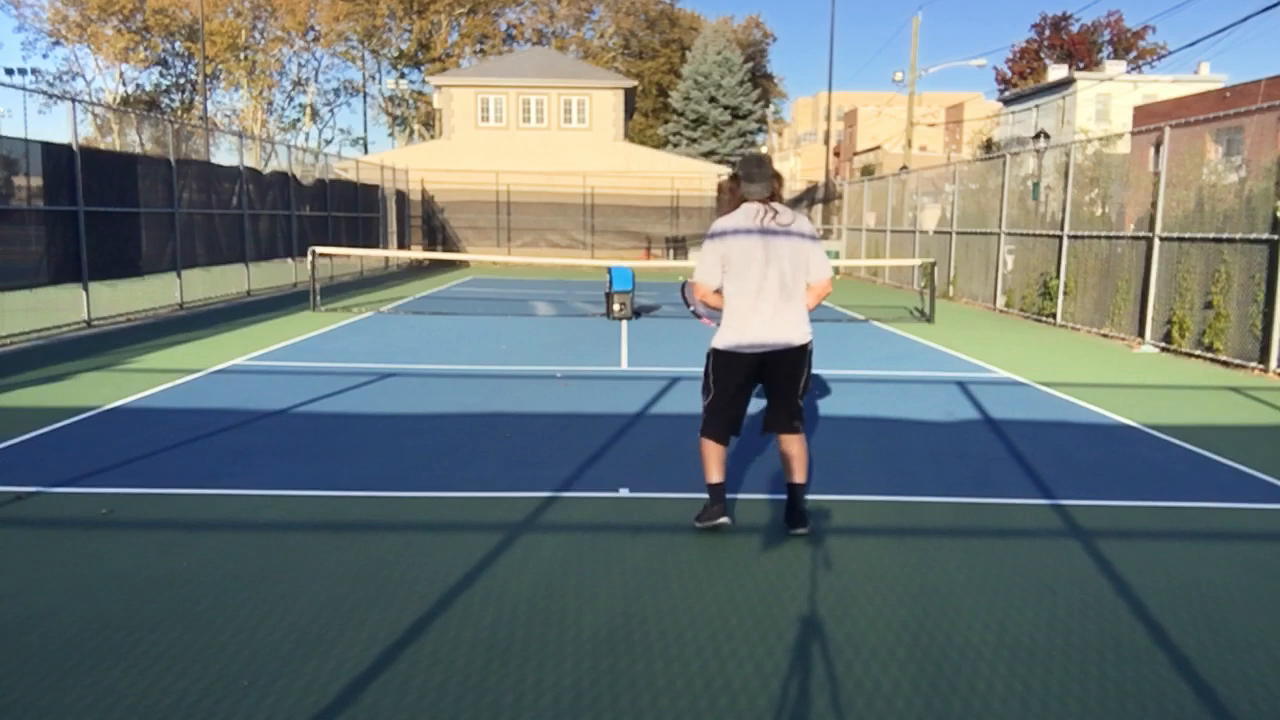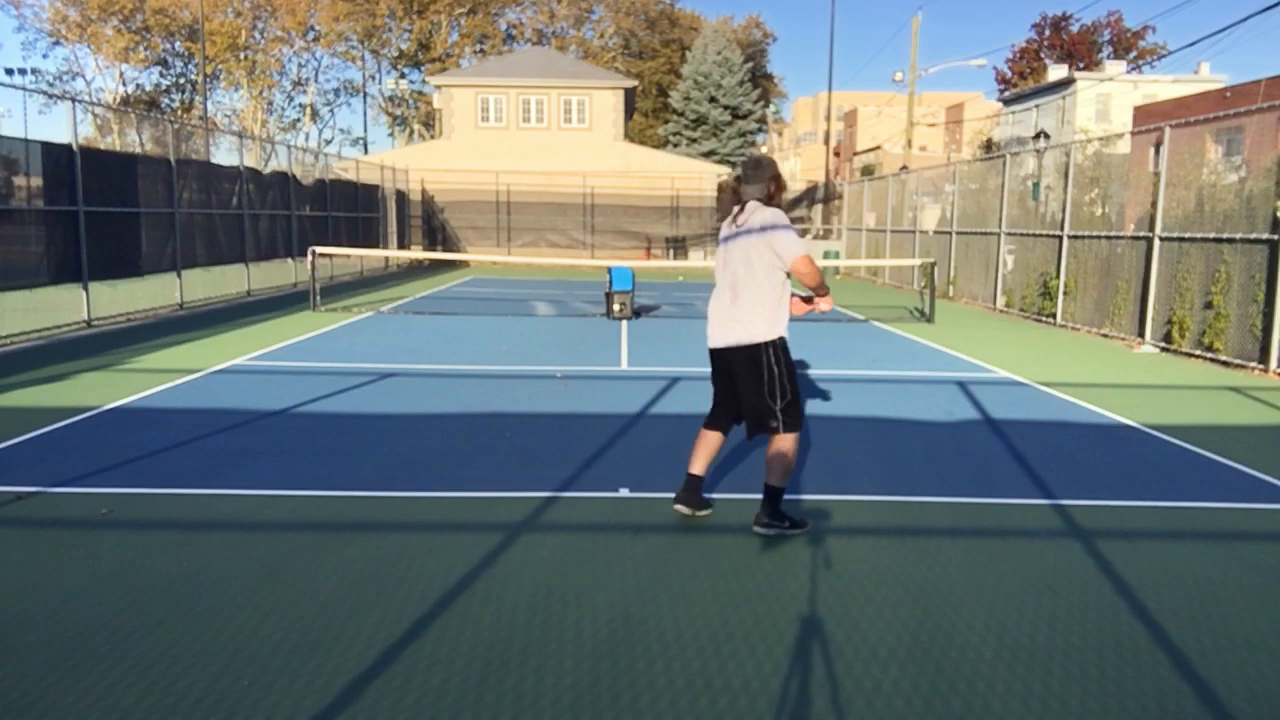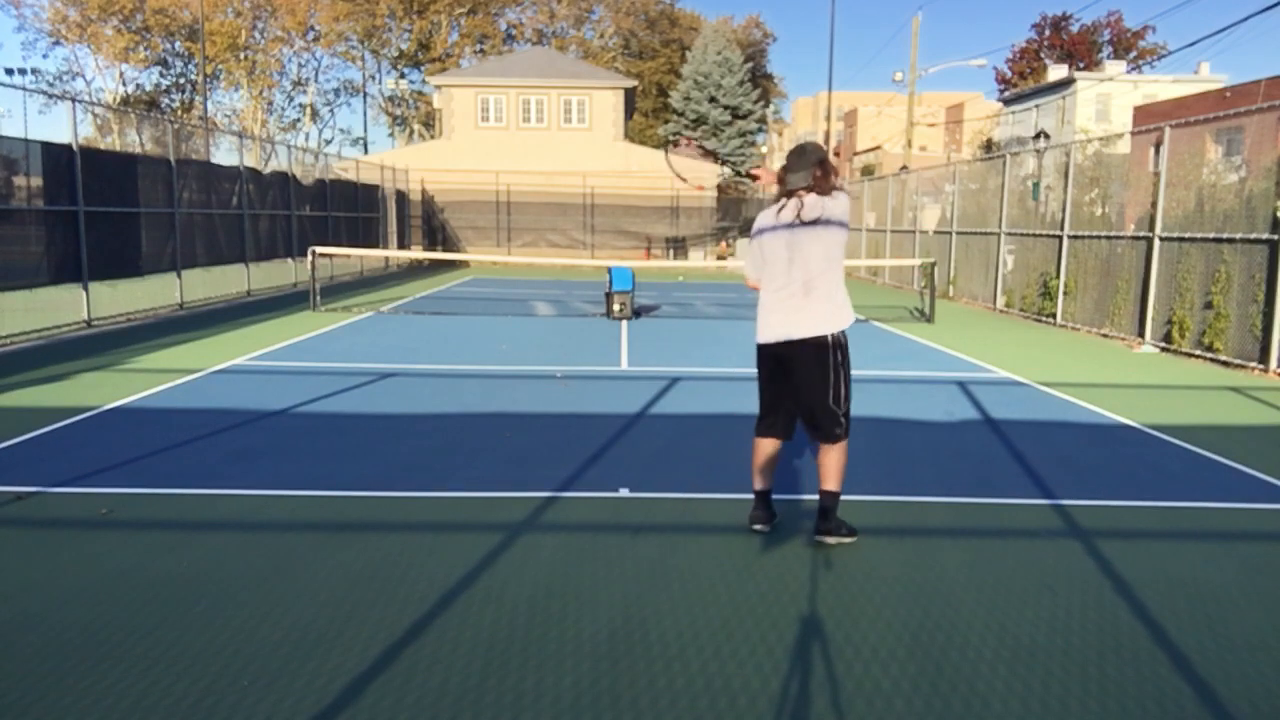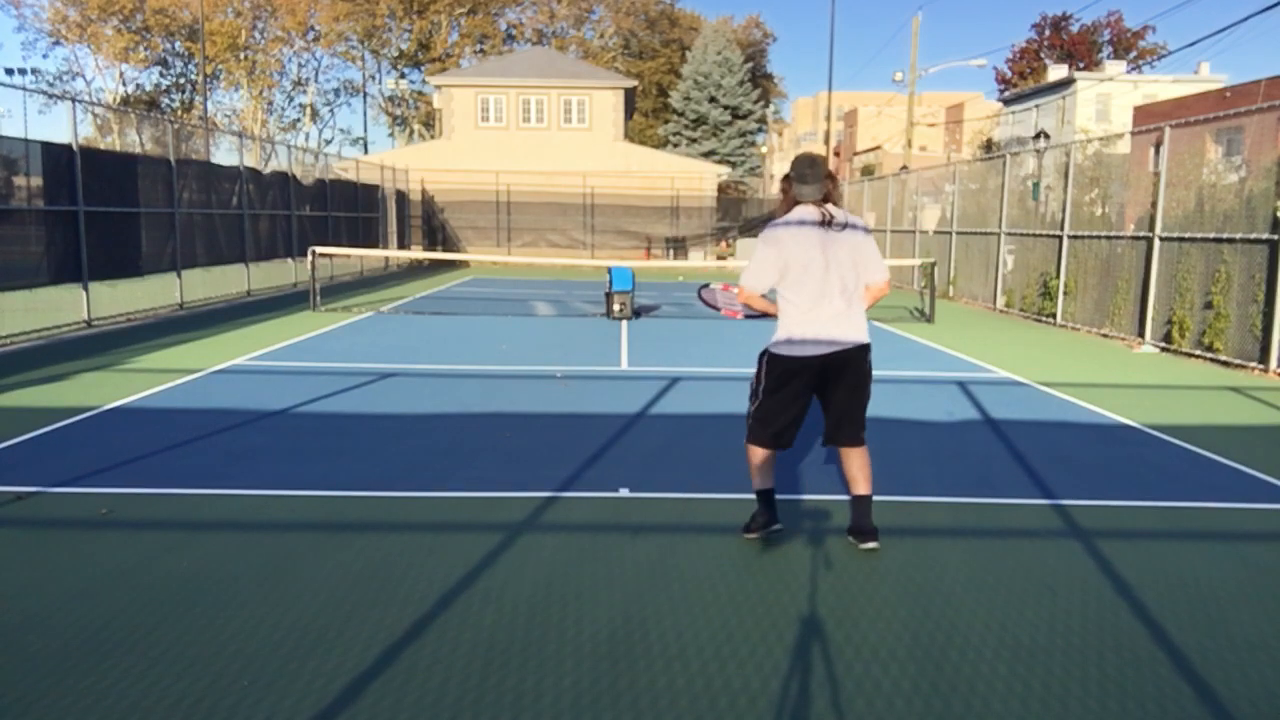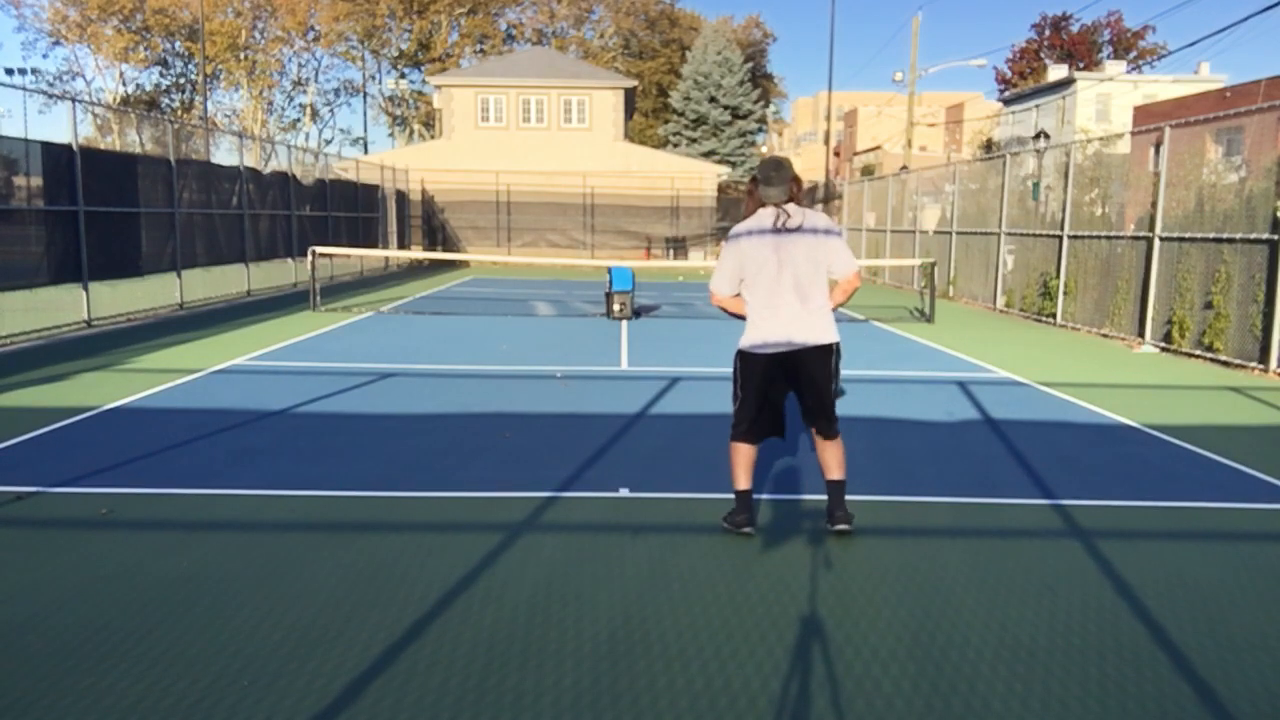
dt=1s
person 1, frame 1
left shoulder: (724, 227)
right shoulder: (801, 225)
left elbow: (702, 292)
right elbow: (823, 285)
left hip: (736, 345)
right hip: (792, 343)
left knee: (714, 426)
right knee: (790, 426)
left ankle: (717, 503)
right ankle: (796, 510)
person 1, frame 2
left shoulder: (732, 225)
right shoulder: (773, 220)
right elbow: (803, 266)
left wrist: (786, 301)
right wrist: (822, 291)
left hip: (724, 338)
right hip: (758, 341)
left knee: (720, 417)
right knee: (787, 425)
left ankle: (689, 492)
right ankle: (770, 512)
person 1, frame 3
left shoulder: (765, 221)
right shoulder: (838, 207)
right wrist: (778, 181)
left hip: (773, 338)
right hip: (822, 335)
left knee: (769, 425)
right knee: (832, 429)
left ankle: (762, 507)
right ankle: (828, 518)
person 1, frame 4
left shoulder: (779, 231)
right shoulder: (855, 226)
left elbow: (747, 294)
right elbow: (880, 286)
left hip: (793, 351)
right hip: (850, 347)
left knee: (761, 432)
right knee: (850, 437)
left ankle: (766, 511)
right ankle: (864, 524)
person 1, frame 5
left shoulder: (741, 233)
right shoulder: (821, 224)
left elbow: (719, 296)
right elbow: (851, 279)
left hip: (760, 347)
right hip: (817, 343)
left knee: (746, 429)
right knee: (826, 426)
left ankle: (743, 510)
right ankle: (838, 507)
